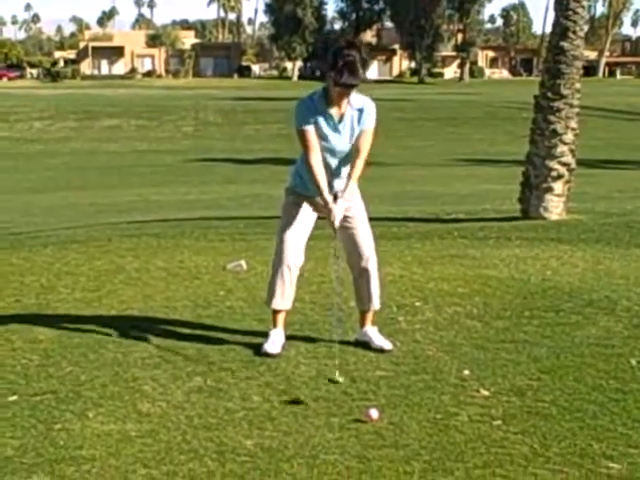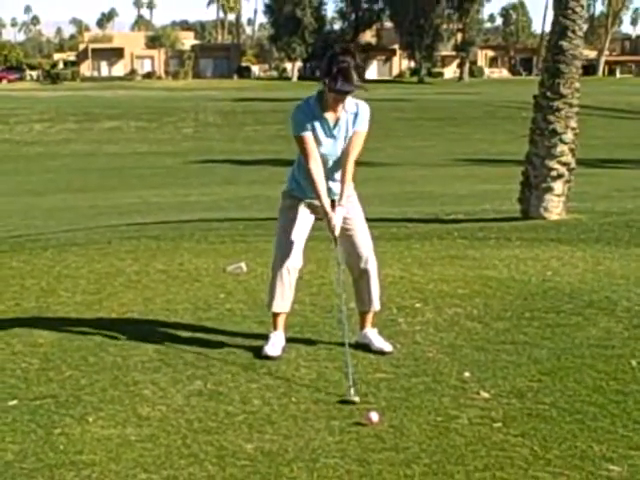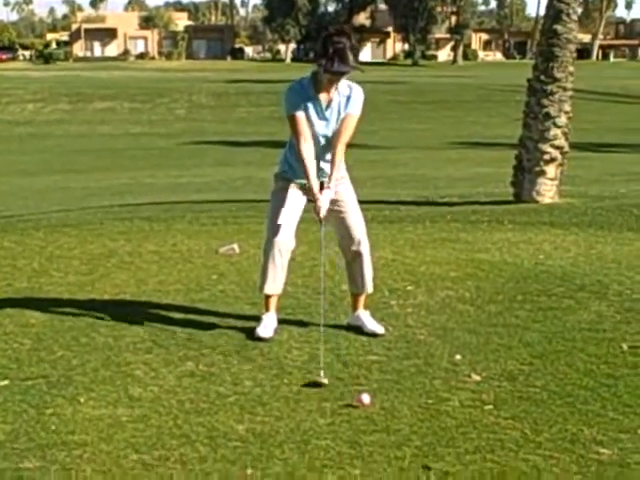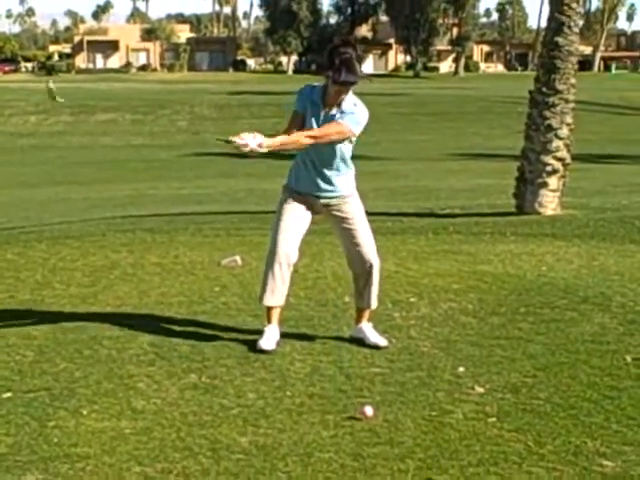
dt=0.5s
person 1, frame 1
left shoulder: (366, 107)
right shoulder: (306, 107)
left elbow: (360, 155)
right elbow: (312, 157)
left wrist: (343, 197)
right wrist: (327, 200)
left hip: (345, 192)
right hip: (305, 191)
left knee: (365, 257)
right knee: (287, 256)
left ankle: (367, 328)
right ankle: (277, 330)
person 1, frame 2
left shoulder: (360, 111)
right shoulder: (302, 113)
left elbow: (349, 160)
right elbow: (312, 163)
left wrist: (341, 204)
right wrist: (326, 209)
left hip: (341, 194)
right hip: (301, 195)
left knee: (365, 259)
right knee: (286, 259)
left ankle: (367, 330)
right ankle: (277, 333)
person 1, frame 3
left shoulder: (354, 94)
right shoulder: (296, 92)
left elbow: (340, 144)
right elbow: (303, 143)
left wrist: (330, 188)
right wrist: (315, 191)
left hip: (334, 176)
right hip: (294, 176)
left knee: (357, 241)
right knee: (278, 241)
left ankle: (359, 312)
right ankle: (269, 315)
person 1, frame 4
left shoulder: (357, 113)
right shoulder: (307, 94)
left elbow: (311, 138)
right elbow: (288, 134)
left wrist: (263, 142)
right wrist: (260, 139)
left hip: (341, 194)
right hip: (299, 190)
left knee: (367, 258)
right knee: (282, 253)
left ankle: (363, 325)
right ankle: (272, 327)
